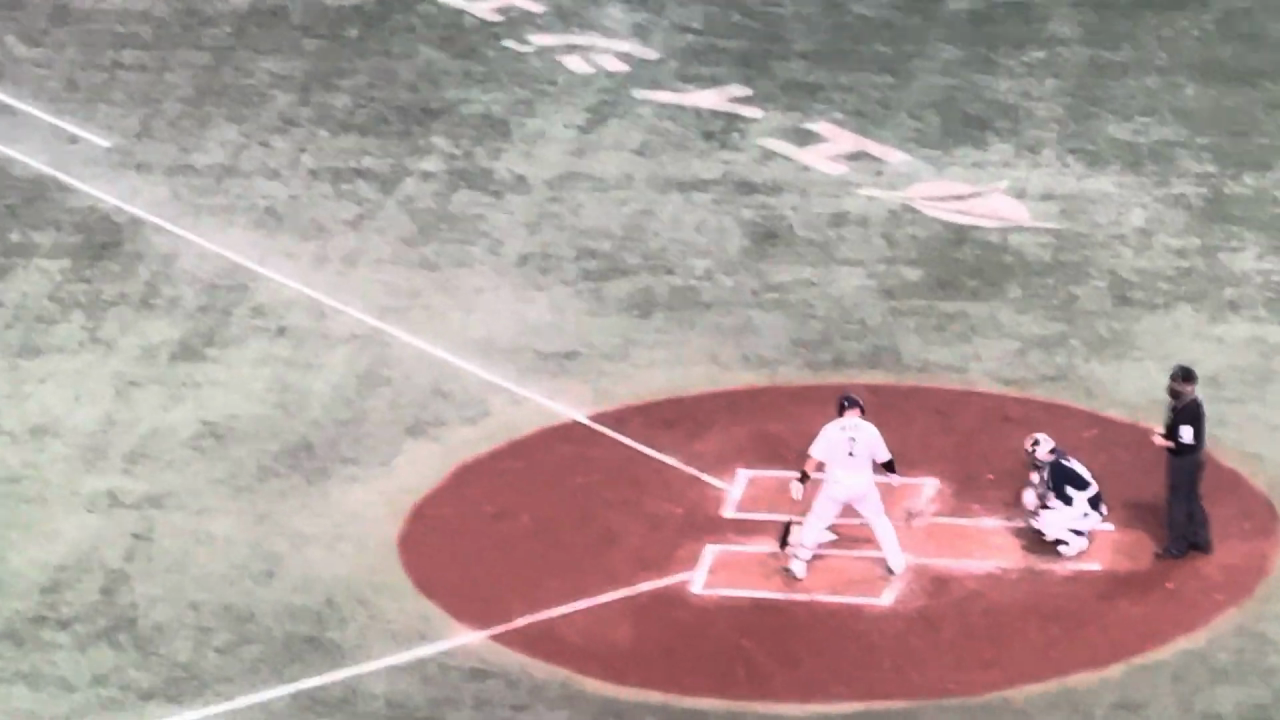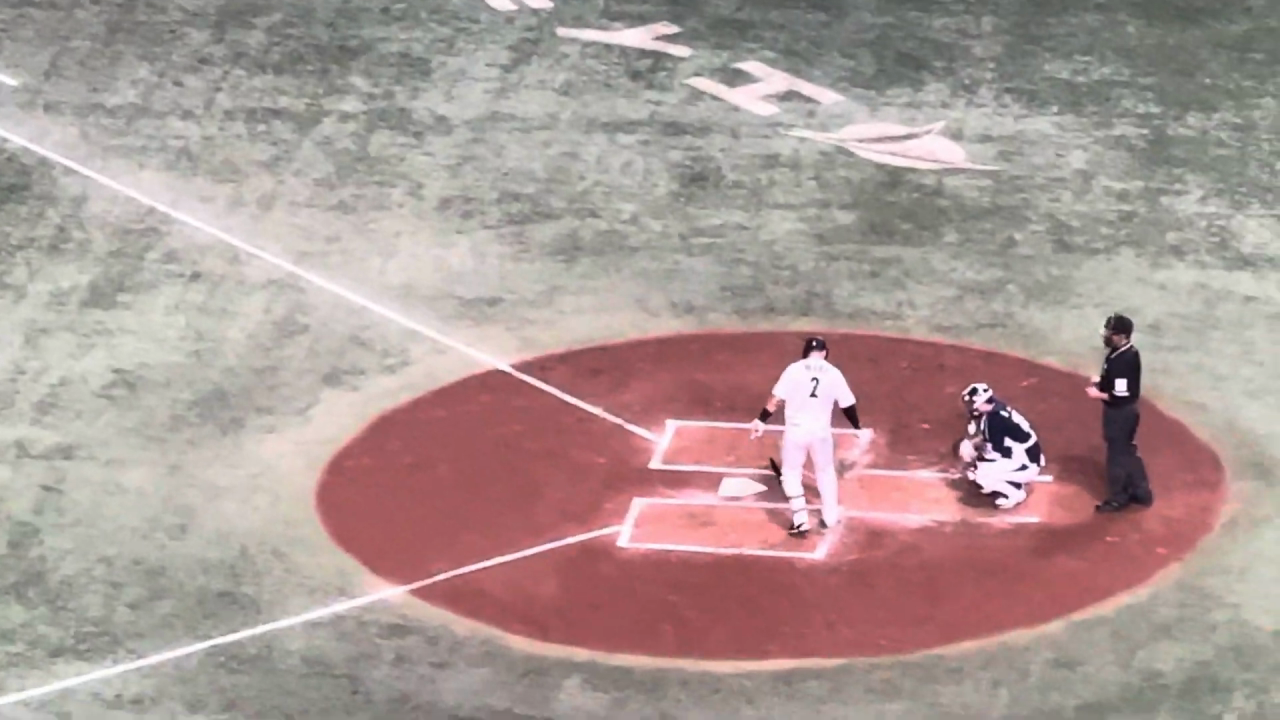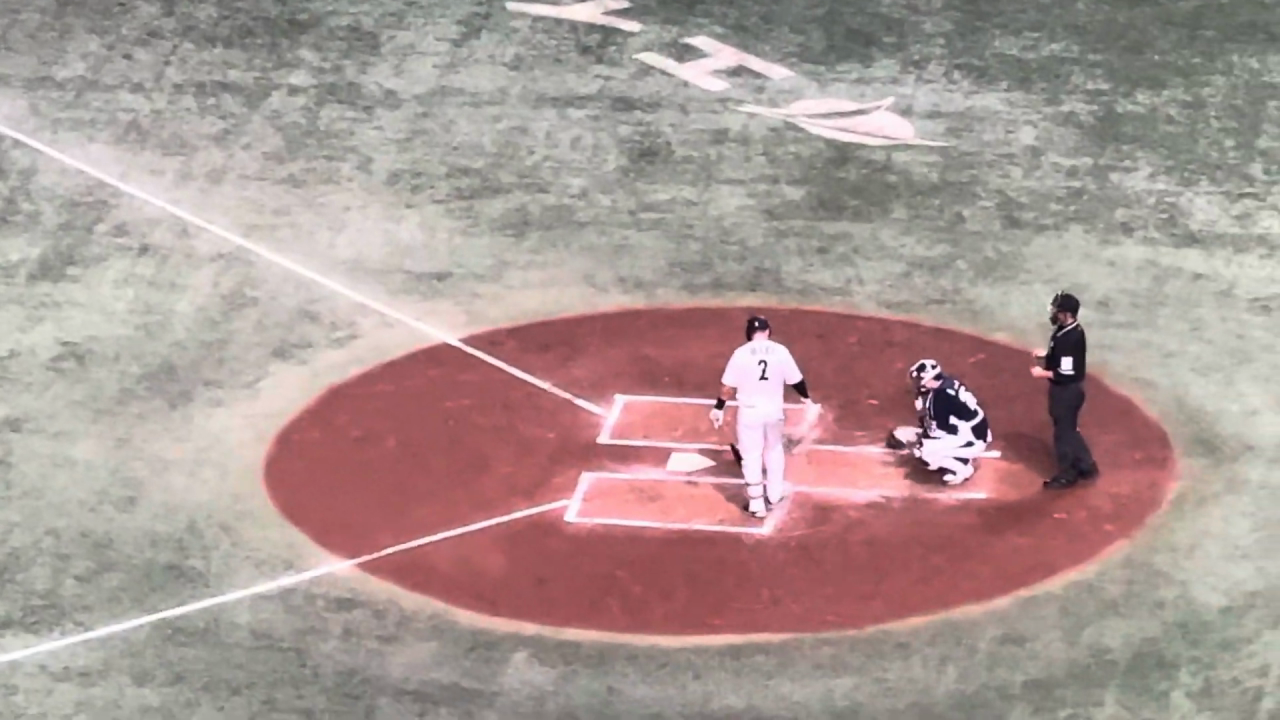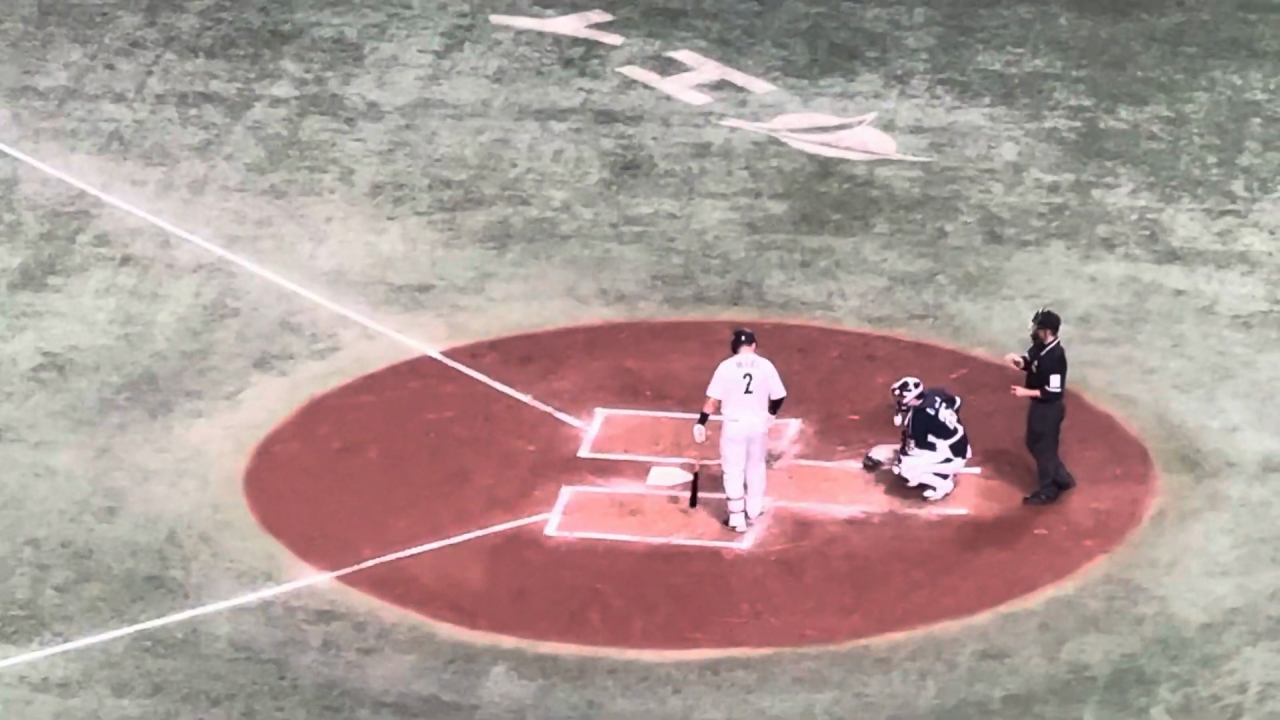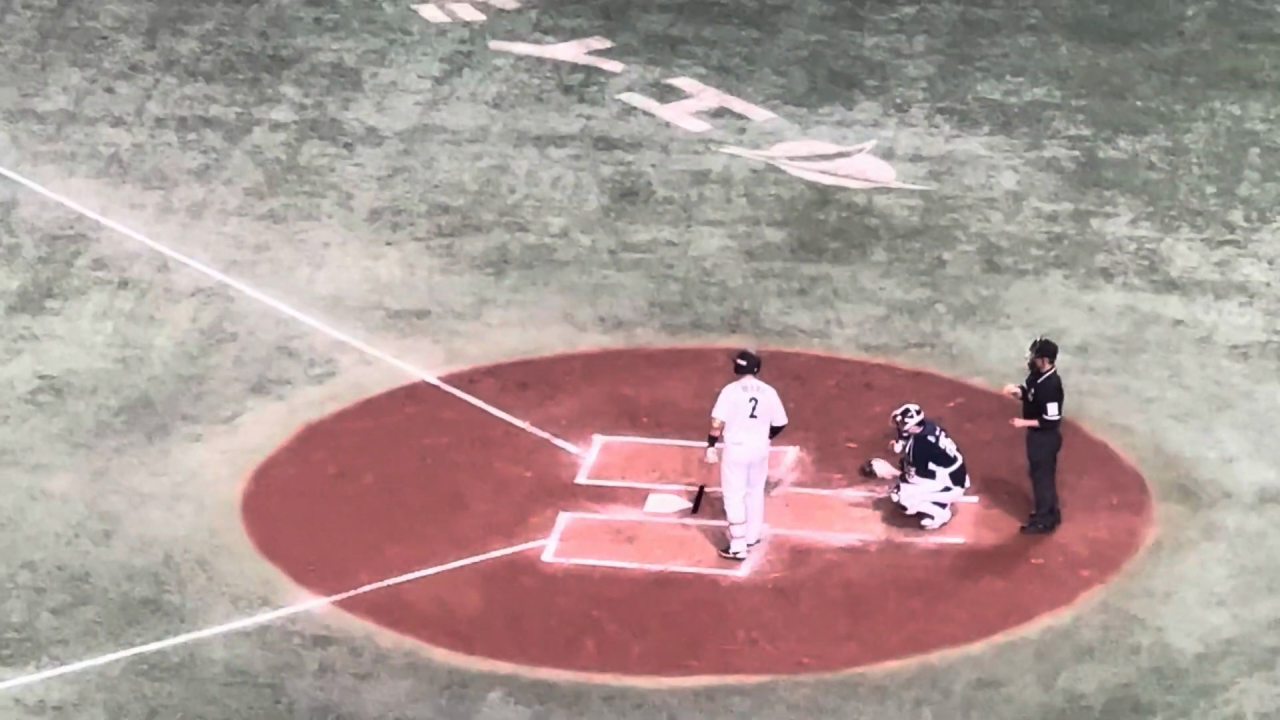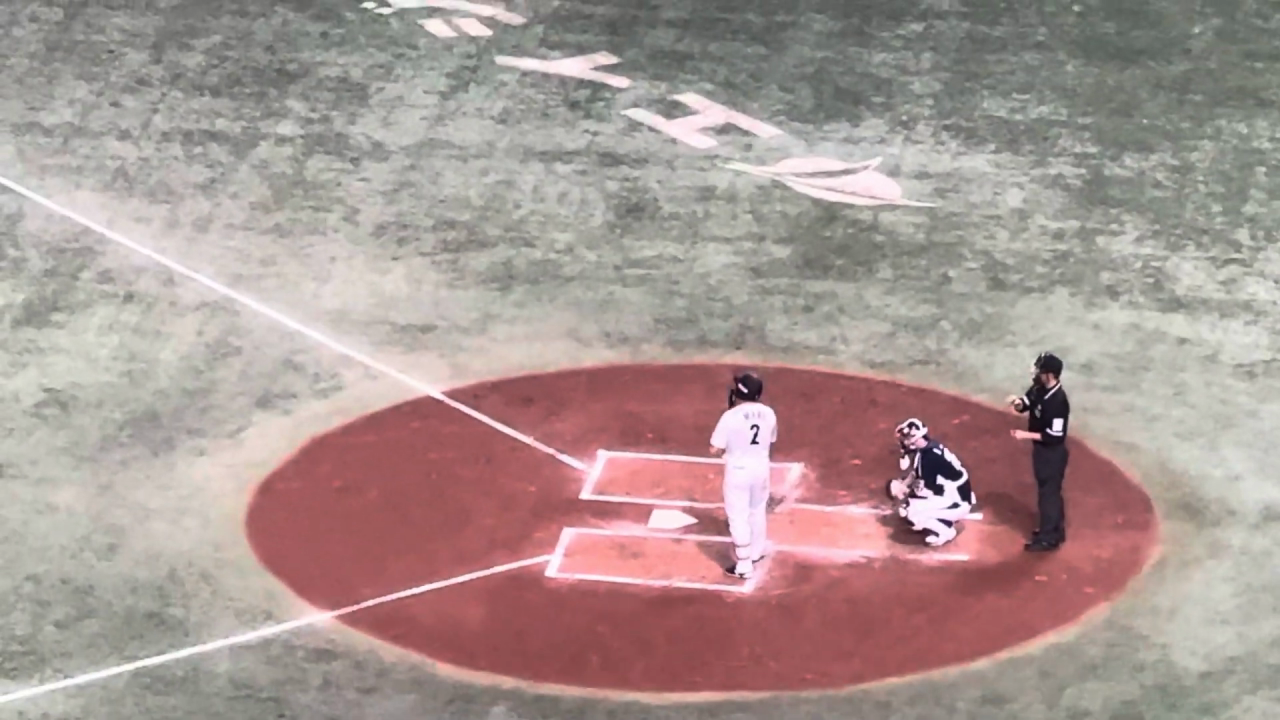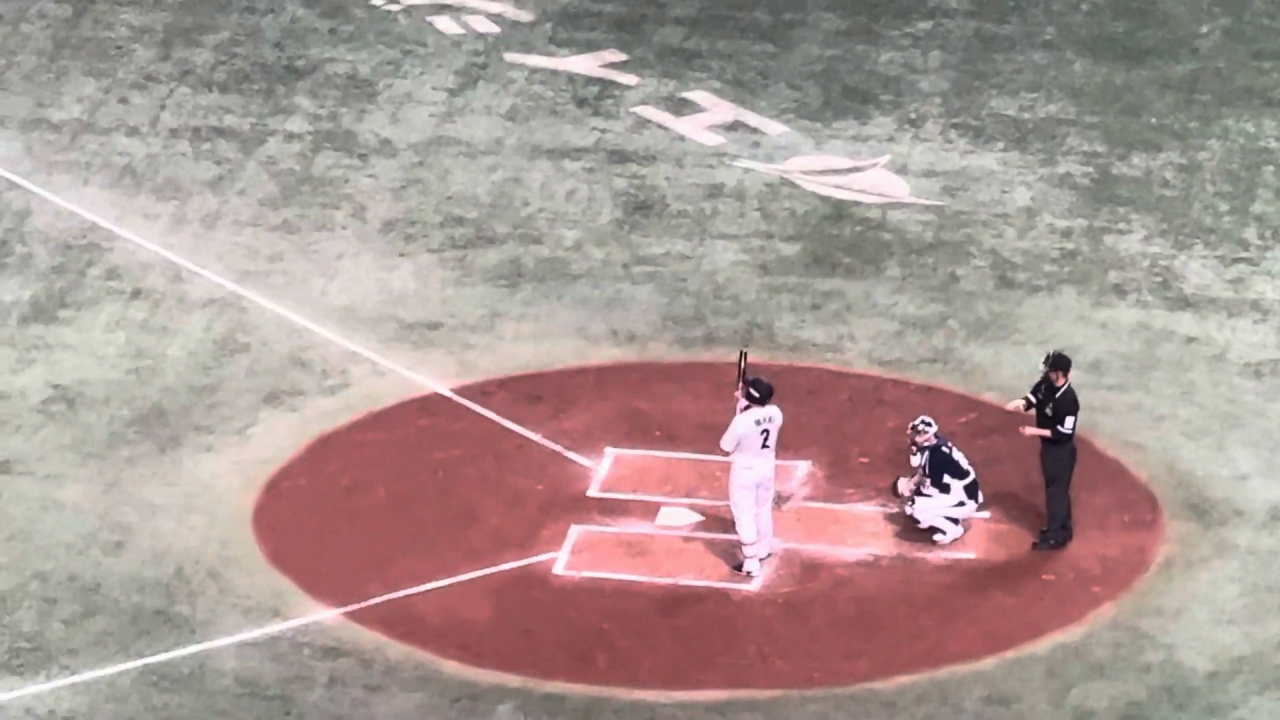
dt=0.4s
person 1, frame 1
left shoulder: (830, 429)
right shoulder: (869, 429)
left elbow: (814, 459)
right elbow: (884, 459)
left wrist: (801, 481)
right wrist: (893, 473)
left hip: (836, 486)
right hip: (862, 486)
left knee: (814, 523)
right knee: (879, 520)
left ankle: (797, 566)
right ankle: (897, 564)
person 1, frame 2
left shoulder: (794, 369)
right shoulder: (834, 373)
left elbow: (776, 399)
right elbow: (848, 405)
left wrist: (761, 420)
right wrist: (857, 428)
left hip: (795, 430)
right hip: (821, 431)
left knee: (791, 474)
right knee: (825, 472)
left ankle: (800, 520)
right ankle: (830, 517)
person 1, frame 3
left shoulder: (741, 353)
right shoulder: (781, 351)
left elbow: (728, 387)
right elbow: (796, 379)
left wrist: (718, 408)
right wrist: (806, 398)
left hip: (749, 411)
right hip: (774, 410)
left knee: (751, 457)
right knee: (774, 449)
left ankle: (757, 505)
right ankle: (774, 495)
person 1, frame 4
left shoulder: (726, 366)
right shoulder: (766, 366)
left elbow: (713, 400)
right elbow: (779, 396)
left wrist: (701, 423)
right wrist: (771, 414)
left hip: (733, 425)
right hip: (758, 424)
left knee: (733, 472)
right knee: (756, 466)
left ankle: (737, 519)
right ankle: (753, 510)
person 1, frame 5
left shoulder: (731, 390)
right shoulder: (769, 391)
left elbow: (717, 423)
right elbow: (781, 423)
left wrist: (711, 446)
left hip: (736, 449)
right hip: (759, 449)
left knee: (734, 497)
right knee: (755, 493)
left ankle: (737, 546)
right ankle: (751, 537)
person 1, frame 6
left shoulder: (731, 416)
right shoulder: (769, 414)
left elbow: (715, 449)
left wrist: (728, 448)
left hip: (737, 472)
right hip: (761, 469)
left knee: (738, 518)
right knee: (757, 512)
left ankle: (744, 566)
right ankle: (755, 553)
person 1, frame 7
left shoulder: (741, 420)
right shoulder: (776, 414)
left elbow: (725, 449)
right wrist: (746, 405)
left hip: (744, 472)
right hip: (766, 469)
left knee: (744, 517)
right knee: (763, 511)
left ankle: (751, 564)
right ankle: (763, 550)
person 2, frame 1
left shoulder: (1186, 410)
right shoulder: (1189, 404)
left elbow: (1186, 443)
left wrist: (1164, 442)
right wrist: (1166, 432)
left hip: (1183, 460)
right hip: (1189, 459)
left knee: (1177, 502)
right knee: (1191, 499)
left ankle: (1177, 546)
right ankle: (1200, 540)
person 2, frame 2
left shoulder: (1120, 361)
right shoulder: (1128, 352)
left elbow: (1119, 395)
left wrist: (1098, 394)
right wrist: (1102, 380)
left hip: (1119, 413)
right hip: (1126, 410)
left knee: (1117, 455)
right knee: (1128, 451)
left ankle: (1118, 498)
right ankle: (1141, 492)
person 2, frame 3
left shoulder: (1067, 339)
right shoulder: (1071, 330)
left elbow: (1065, 374)
left wrist: (1043, 373)
right wrist: (1046, 355)
left hip: (1066, 391)
right hip: (1070, 389)
left knee: (1063, 432)
right knee: (1068, 429)
left ankle: (1066, 475)
right ankle: (1086, 466)
person 2, frame 4
left shoulder: (1054, 357)
right shoulder: (1040, 345)
left elbow: (1053, 392)
right elbow: (1028, 362)
left wrist: (1026, 392)
right wrist: (1018, 360)
left hip: (1048, 409)
right hip: (1040, 406)
left knee: (1045, 449)
right knee: (1034, 443)
left ankle: (1047, 491)
right ankle: (1061, 479)
person 2, frame 5
left shoulder: (1050, 385)
right shoulder: (1037, 374)
left elbow: (1052, 420)
right elbow: (1027, 394)
left wrist: (1024, 423)
right wrist: (1016, 391)
left hip: (1045, 437)
right hip: (1036, 434)
left knee: (1042, 477)
right knee: (1038, 475)
left ankle: (1044, 520)
right ankle: (1049, 512)
person 2, frame 6
left shoulder: (1057, 401)
right shoulder: (1039, 388)
left elbow: (1054, 436)
right elbow: (1025, 405)
left wrist: (1026, 435)
right wrist: (1017, 402)
left hip: (1052, 453)
right hip: (1042, 449)
left knee: (1048, 494)
right knee: (1049, 491)
left ankle: (1048, 538)
right ankle: (1055, 530)
person 2, frame 7
left shoulder: (1067, 399)
right shoulder: (1045, 385)
left elbow: (1063, 433)
right elbow: (1032, 399)
left wrist: (1035, 431)
right wrist: (1021, 403)
left hip: (1061, 451)
right hip: (1049, 447)
left knee: (1056, 492)
right knee: (1056, 490)
left ankle: (1055, 536)
right ankle: (1063, 529)
